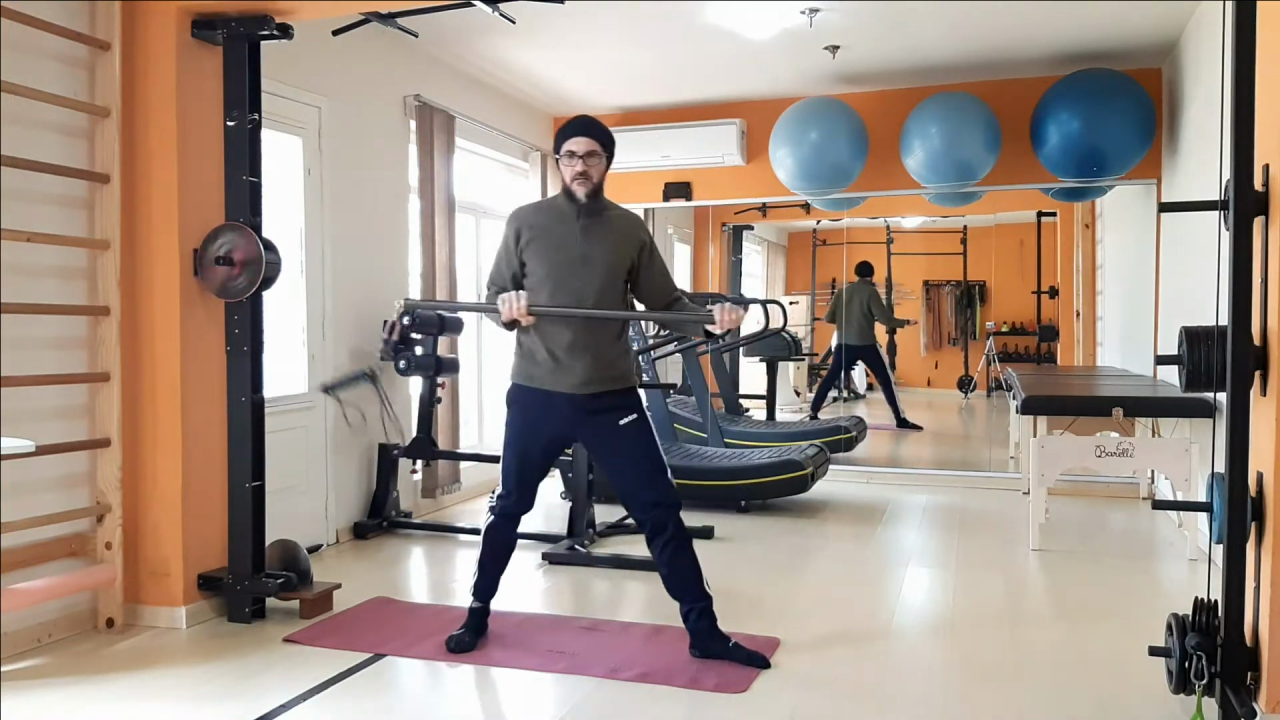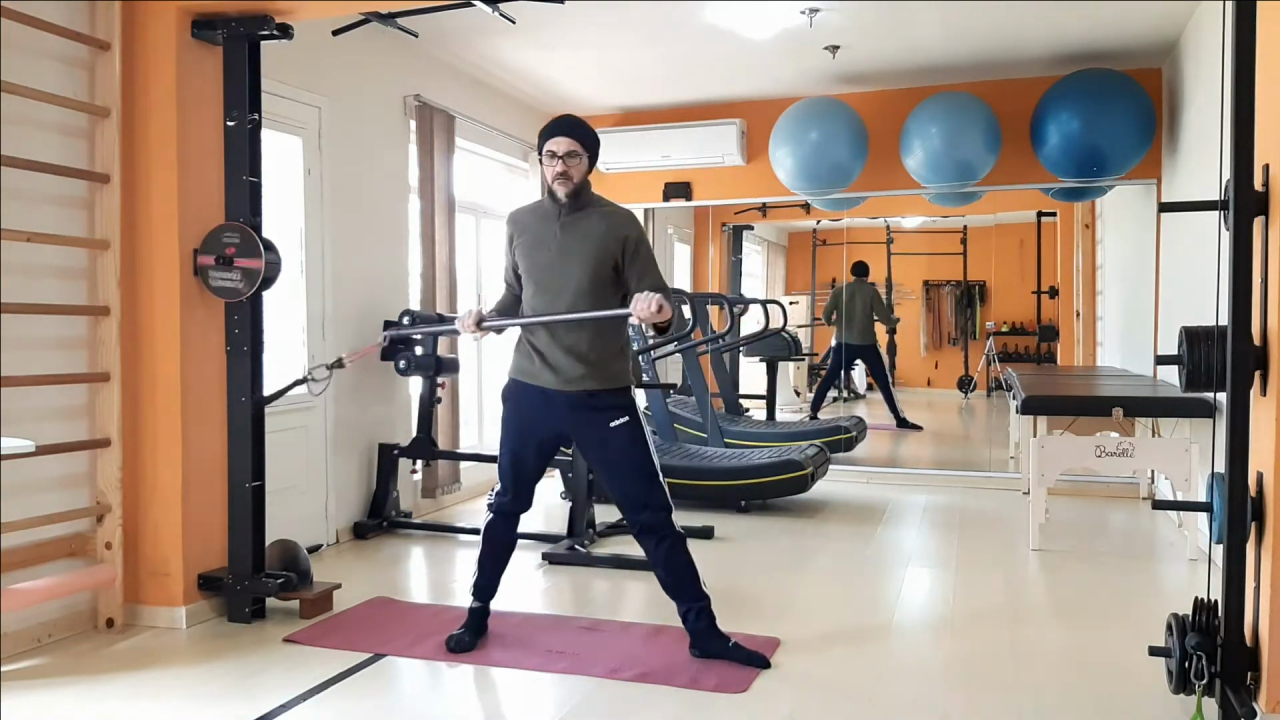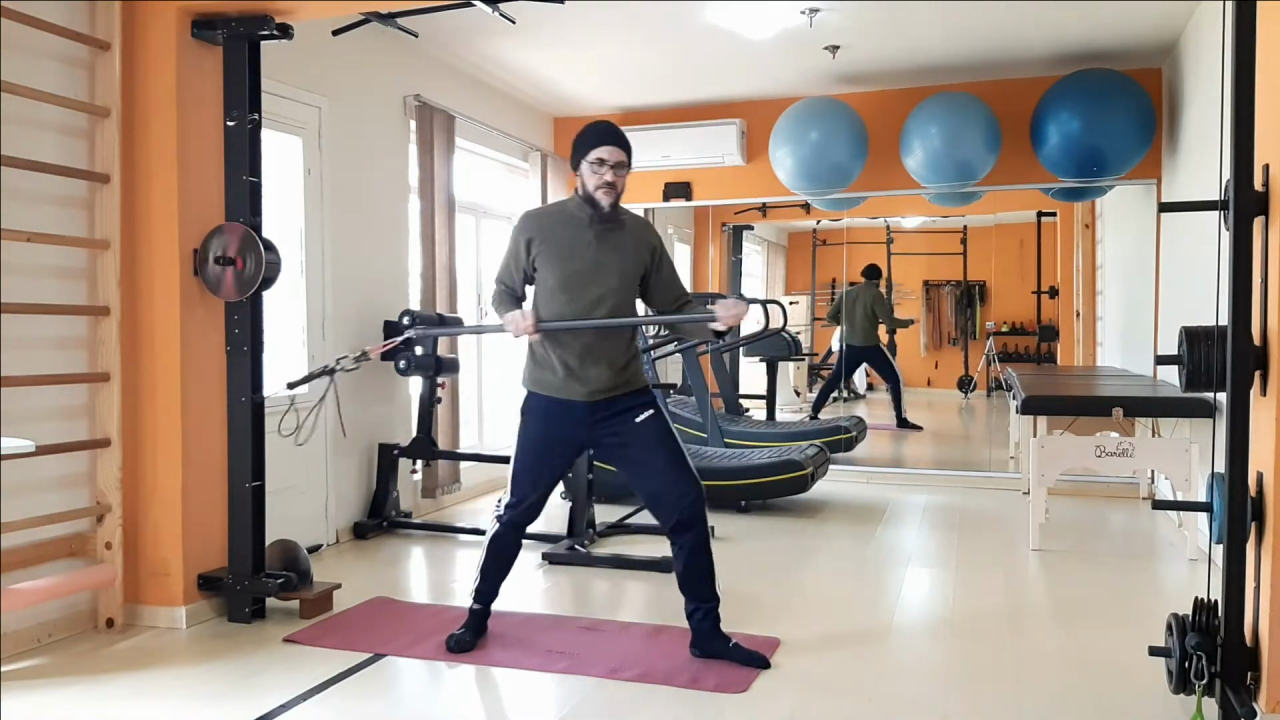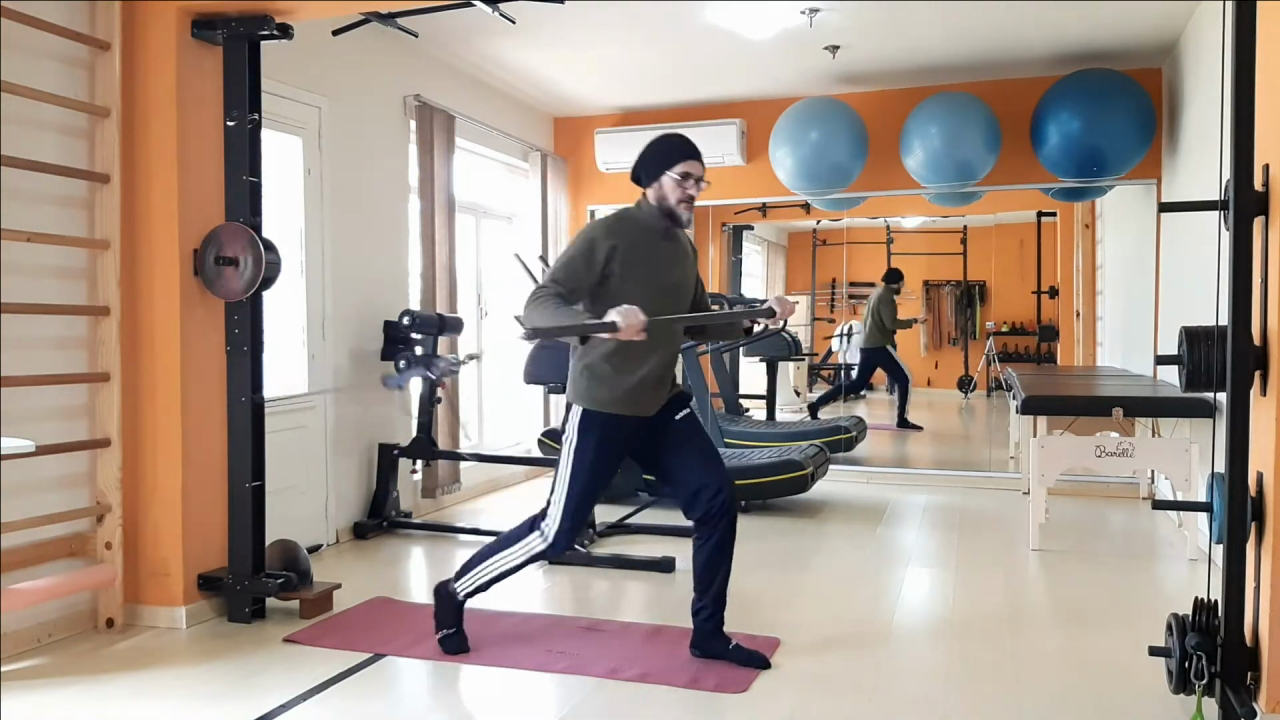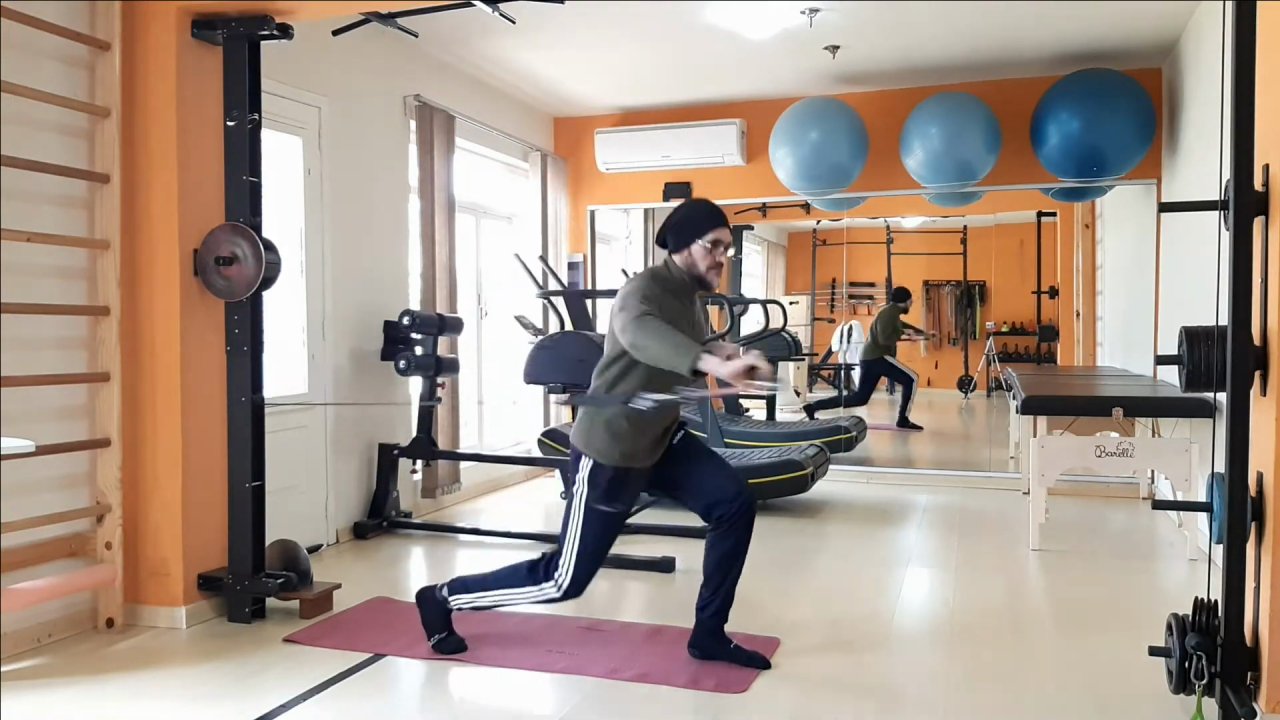
dt=0.4s
person 1, frame 1
left shoulder: (630, 230)
right shoulder: (525, 222)
left elbow: (666, 304)
right elbow: (495, 296)
left wrist: (711, 317)
right wrist: (507, 308)
left hip: (612, 396)
right hip: (537, 393)
left knee: (660, 511)
right knee: (508, 506)
left ankle: (705, 633)
right ankle: (478, 613)
person 1, frame 2
left shoulder: (619, 224)
right shoulder: (520, 223)
left elbow: (653, 303)
left wrist: (655, 308)
right wrist: (484, 315)
left hip: (602, 395)
right hip: (530, 390)
left knee: (650, 514)
right knee: (506, 504)
left ankle: (704, 632)
right ankle: (478, 611)
person 1, frame 3
left shoulder: (641, 235)
right shoulder: (536, 226)
left elbow: (675, 307)
right elbow: (505, 291)
left wrist: (716, 318)
right wrist: (513, 315)
left hip: (624, 399)
right hip: (553, 400)
left knee: (685, 506)
right knee: (516, 511)
left ankle: (707, 633)
right ankle: (478, 612)
person 1, frame 4
left shoulder: (682, 248)
right shoulder: (607, 235)
left elbow: (697, 323)
right elbow: (539, 306)
right wrist: (604, 319)
left hip: (662, 404)
right hip: (601, 409)
left knee: (717, 502)
right knee: (556, 531)
left ankle: (709, 634)
right ankle: (454, 594)
person 1, frame 5
left shoulder: (690, 296)
right shoulder: (647, 288)
right elbow: (634, 329)
left wrist: (723, 359)
right wrist: (710, 361)
left hip: (661, 439)
right hip: (608, 450)
left knee: (735, 504)
right knee: (565, 580)
left ankle: (708, 635)
right ankle: (440, 599)
